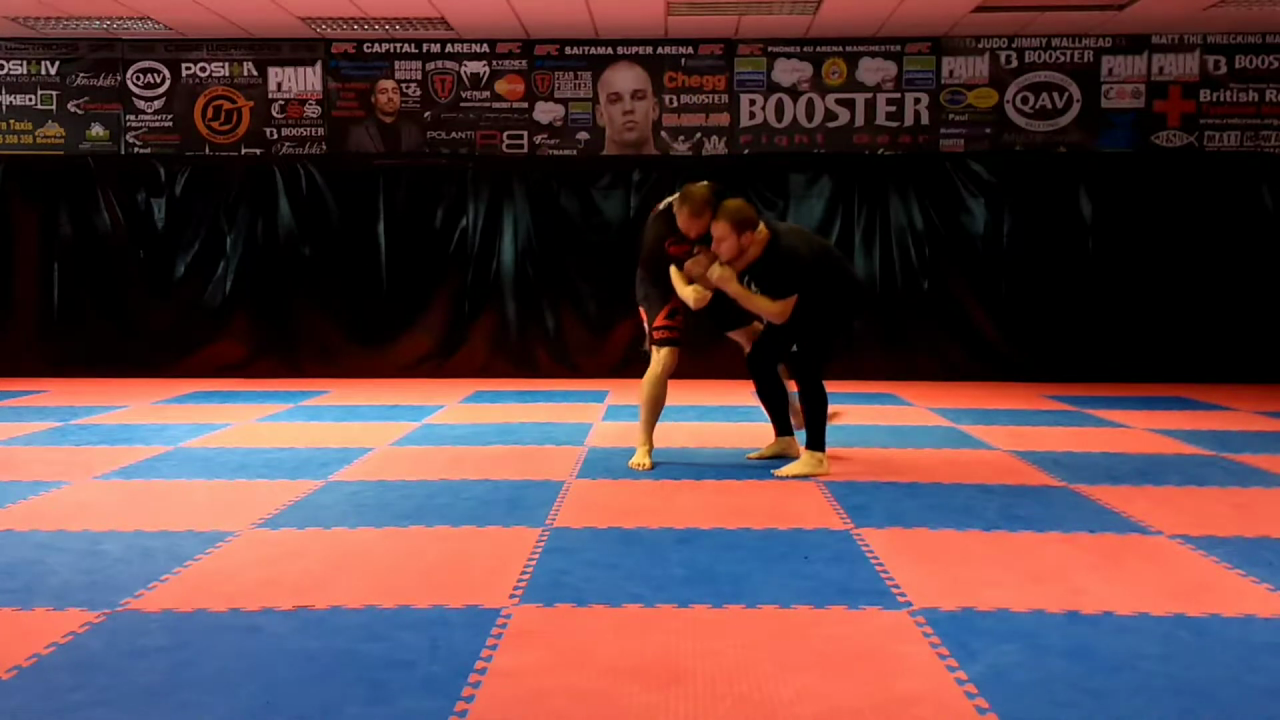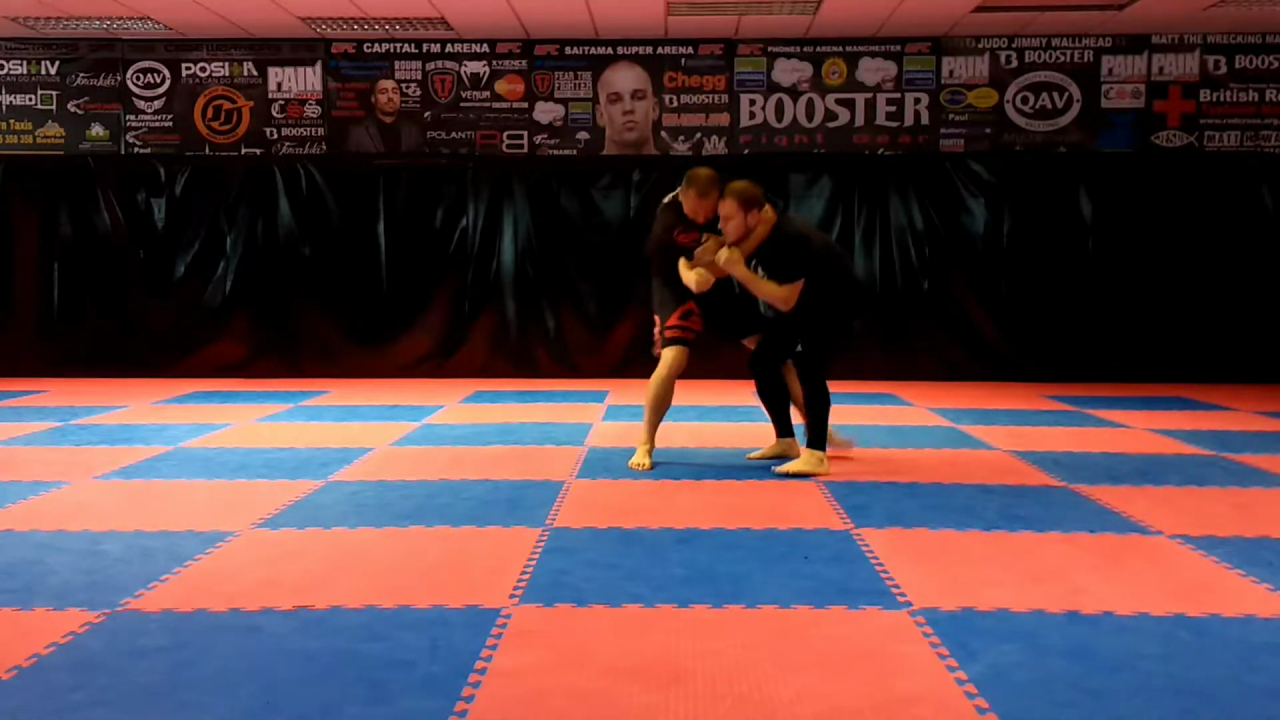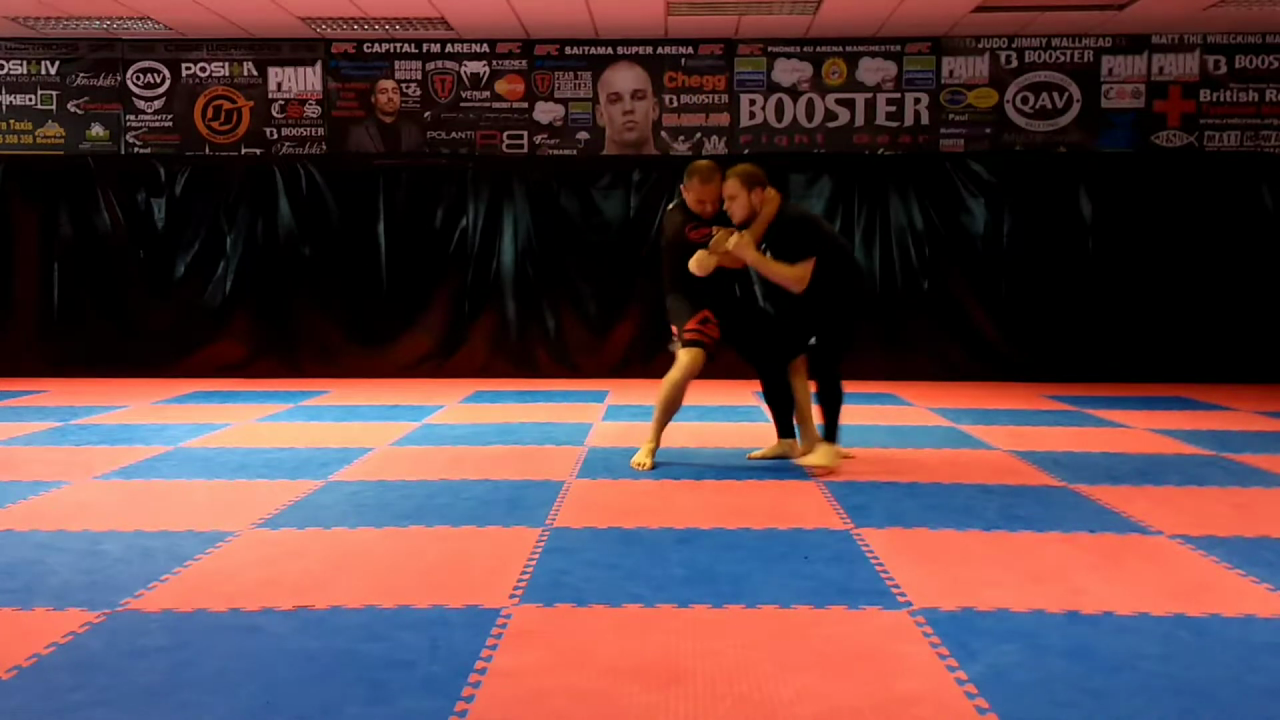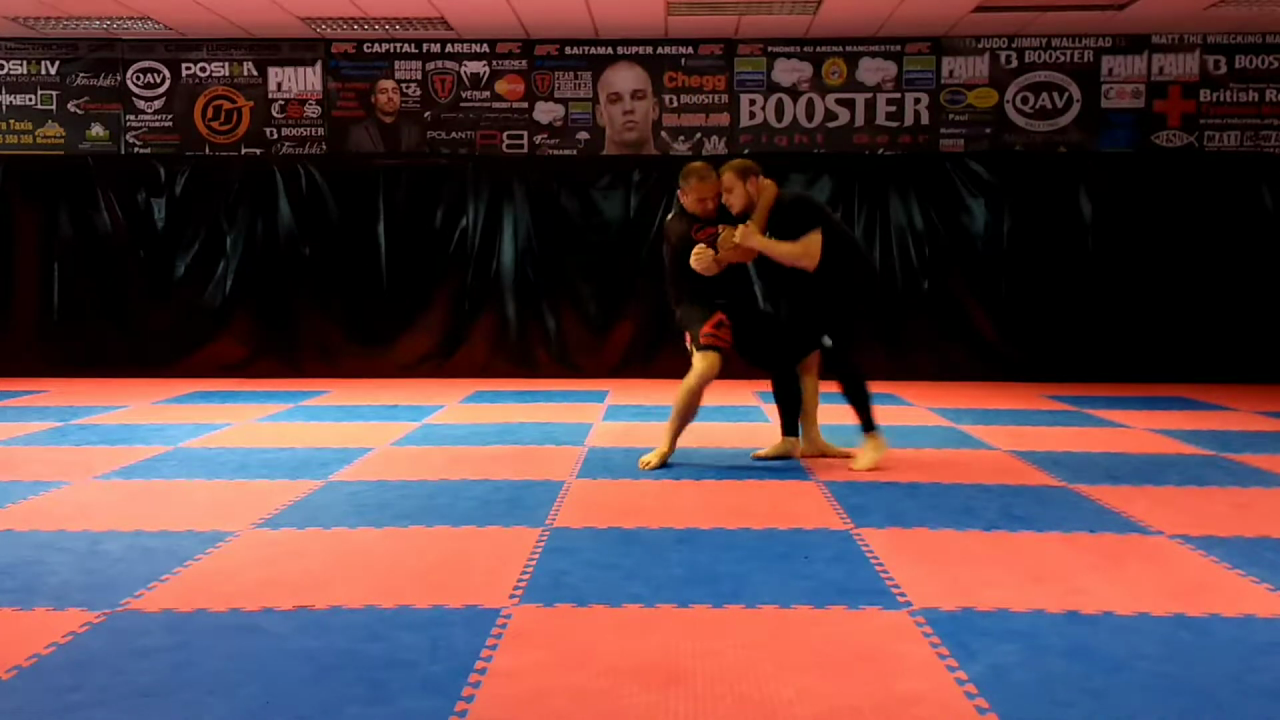
dt=0.1s
person 1, frame 1
left shoulder: (713, 198)
right shoulder: (660, 230)
right elbow: (702, 273)
left hip: (703, 282)
right hip: (658, 286)
left knee: (757, 337)
right knee: (664, 360)
left ankle: (792, 412)
right ankle: (644, 444)
person 1, frame 2
right shoulder: (671, 220)
right elbow: (715, 268)
right wrist: (758, 233)
left hip: (718, 279)
right hip: (675, 288)
right knee: (674, 360)
right ankle: (646, 444)
person 1, frame 3
left shoulder: (723, 200)
right shoulder: (679, 222)
right elbow: (735, 258)
right wrist: (766, 217)
left hip: (728, 291)
right hip: (691, 297)
right knee: (689, 363)
right ankle: (650, 444)
person 1, frame 4
left shoulder: (718, 207)
right shoulder: (682, 228)
right elbow: (741, 252)
right wrist: (763, 208)
left hip: (737, 295)
right hip: (701, 302)
left knee: (804, 354)
right knee: (706, 368)
left ankle: (809, 440)
right ankle: (666, 445)
person 2, frame 1
left shoulder: (783, 256)
right shoulder: (740, 250)
left elbow: (778, 313)
left wrist: (732, 286)
left hip: (830, 297)
right hip: (796, 303)
left knee: (802, 365)
right knee: (760, 360)
left ankle: (815, 456)
right ankle: (785, 441)
person 2, frame 2
left shoulder: (790, 240)
right shoulder: (746, 236)
left elbow: (785, 300)
left wrist: (739, 271)
left hip: (829, 302)
right hip: (798, 304)
left knee: (808, 365)
right knee: (762, 362)
left ankle: (815, 454)
right ankle: (786, 441)
person 2, frame 3
left shoulder: (795, 224)
right shoulder: (750, 225)
left elbow: (797, 281)
left wrist: (748, 256)
left hip: (835, 297)
right hip: (797, 304)
left knee: (819, 362)
right knee: (772, 361)
left ankle: (828, 446)
right ankle: (787, 441)
person 2, frame 4
left shoulder: (796, 207)
left elbow: (809, 258)
left wrist: (757, 242)
left hip: (843, 286)
right hip: (802, 296)
left knee: (836, 358)
right knee: (780, 357)
left ankle: (872, 438)
